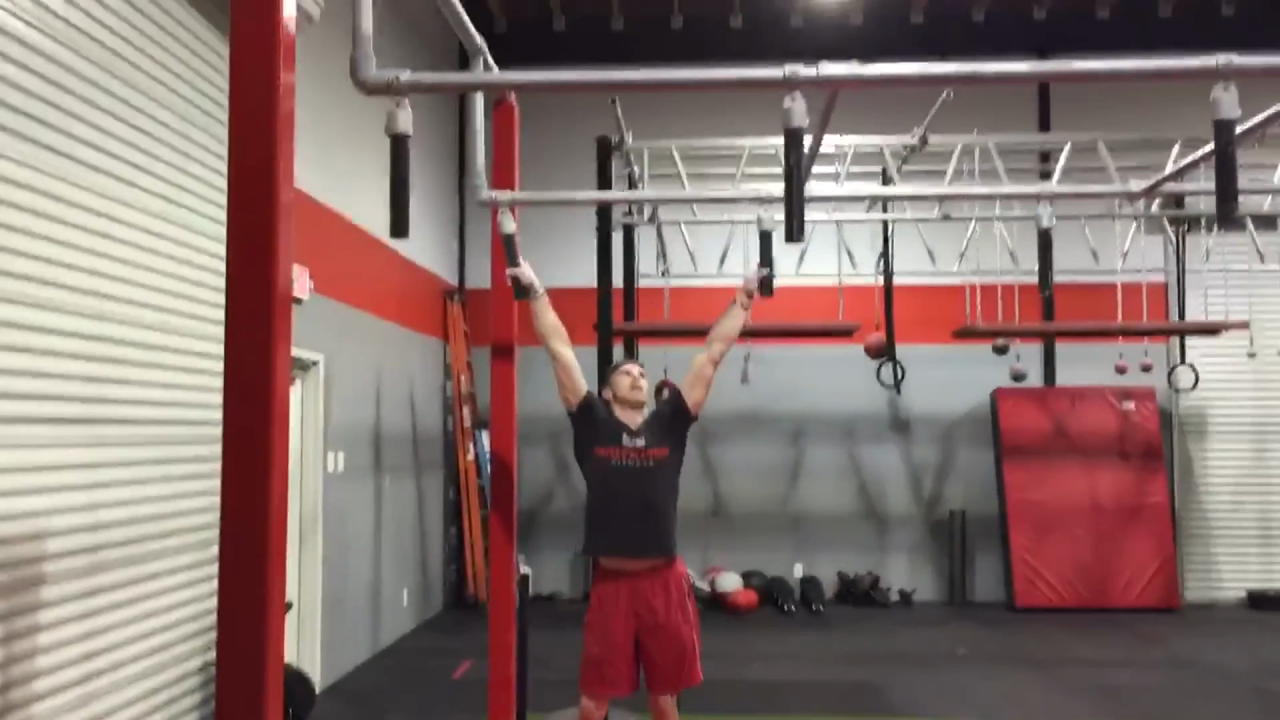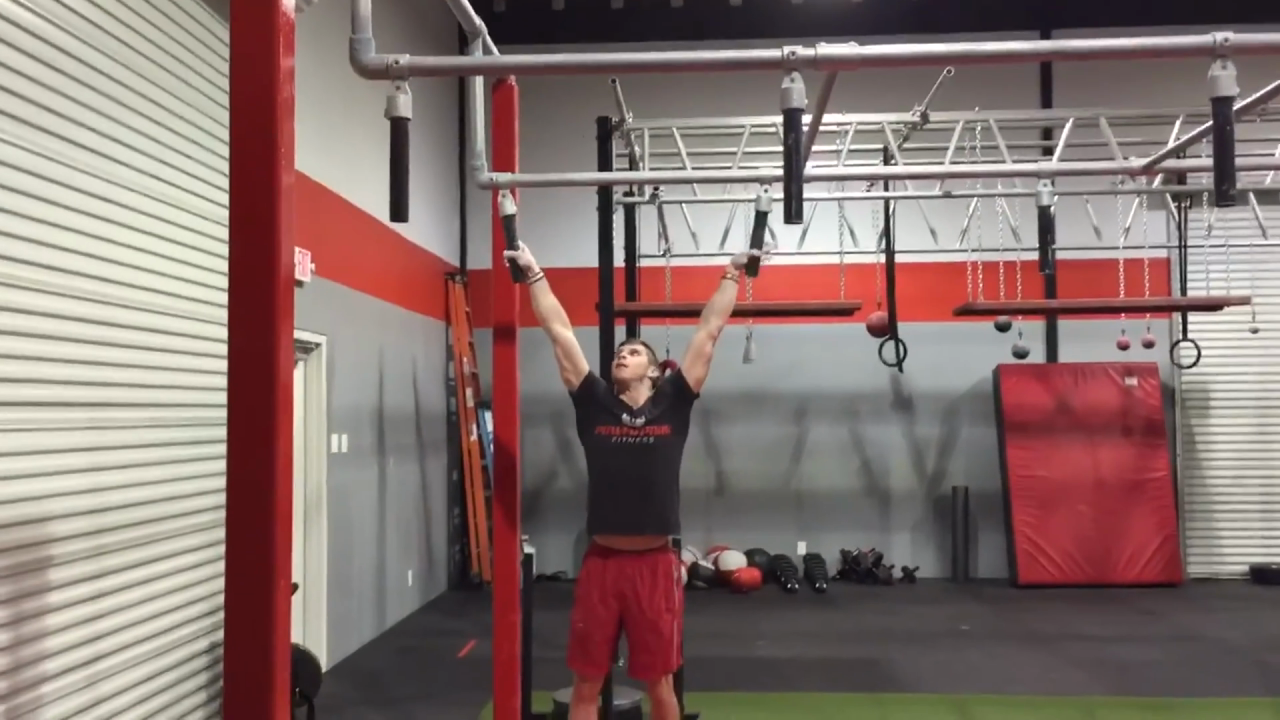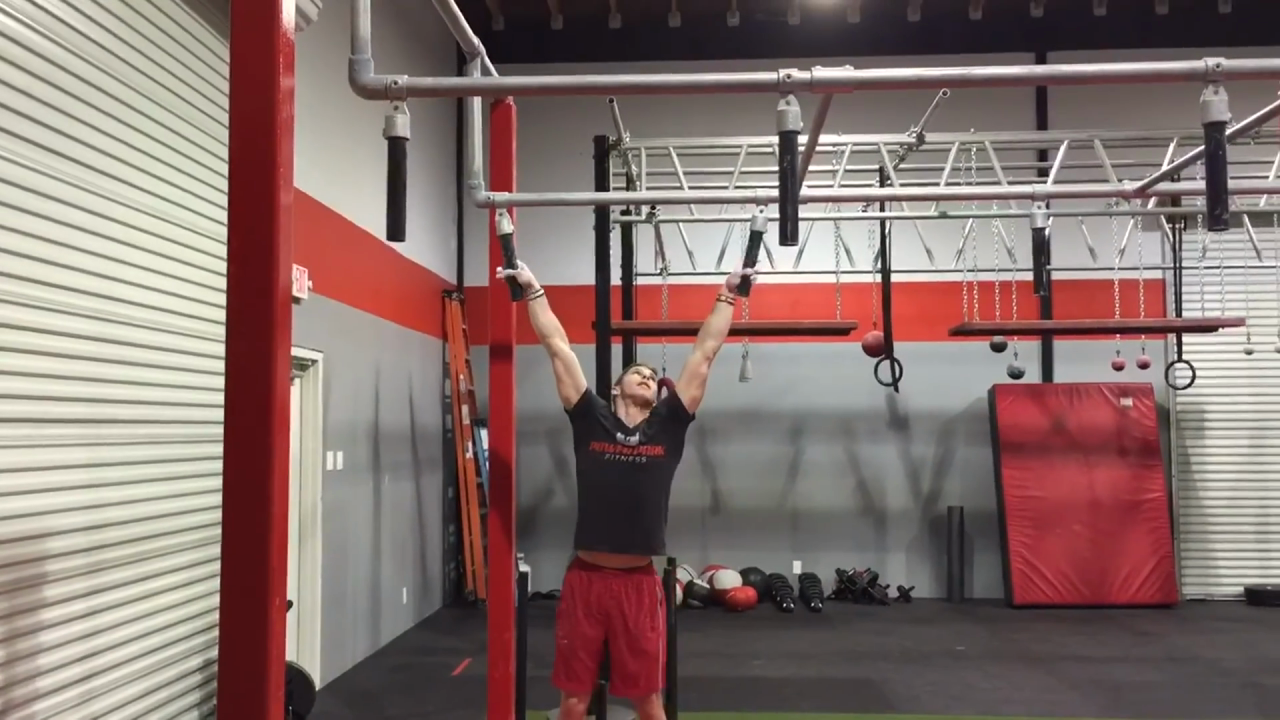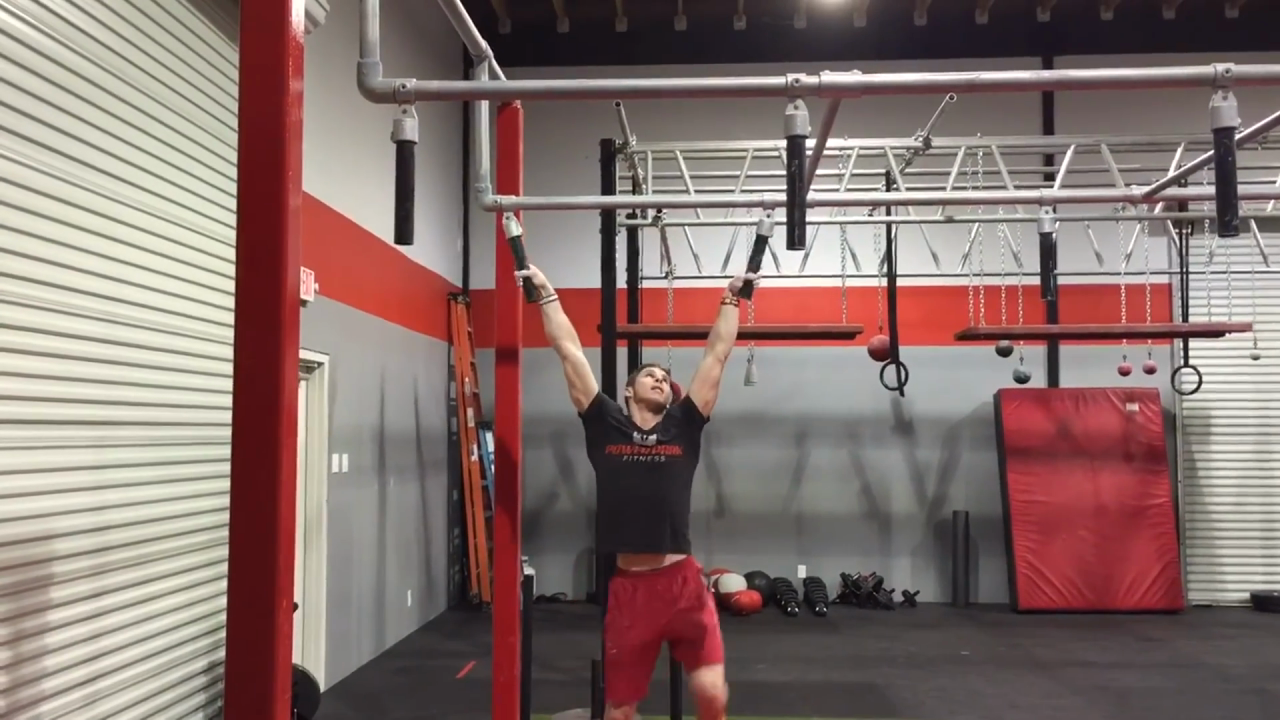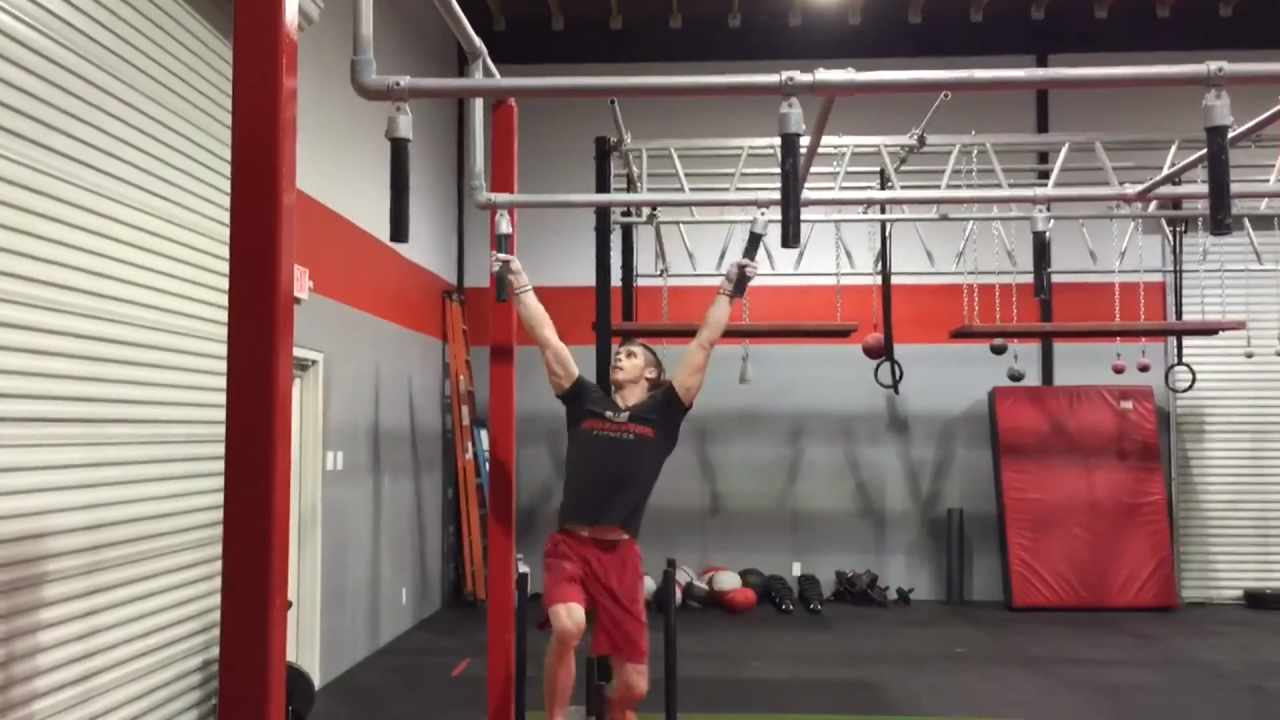
dt=1s
person 1, frame 1
left shoulder: (670, 423)
right shoulder: (592, 424)
left elbow: (711, 355)
right elbow: (560, 351)
left wrist: (743, 297)
right wrist: (535, 290)
left hip: (664, 584)
right hip: (612, 585)
person 1, frame 2
left shoulder: (673, 404)
right shoulder: (594, 403)
left elbow: (709, 331)
right elbow: (560, 333)
left wrist: (733, 272)
right wrist: (533, 271)
left hip: (655, 563)
right hip: (602, 562)
left knee: (659, 680)
right knee: (586, 681)
person 1, frame 3
left shoulder: (668, 425)
right shoulder: (590, 420)
left elbow: (705, 352)
right elbow: (558, 348)
left wrist: (728, 295)
right wrist: (532, 289)
left hip: (638, 583)
right hip: (585, 579)
person 1, frame 4
left shoulder: (684, 426)
right shoulder: (605, 425)
left elbow: (717, 354)
right elbow: (570, 351)
left wrist: (731, 298)
right wrist: (546, 291)
left hip: (683, 582)
right hip: (630, 586)
person 1, frame 5
left shoulder: (662, 413)
right shoulder: (584, 402)
left elbow: (703, 343)
right elbow: (546, 338)
left wrist: (727, 289)
right wrist: (518, 279)
left hip: (620, 554)
right hip: (570, 549)
left knee: (633, 678)
right knee: (567, 628)
